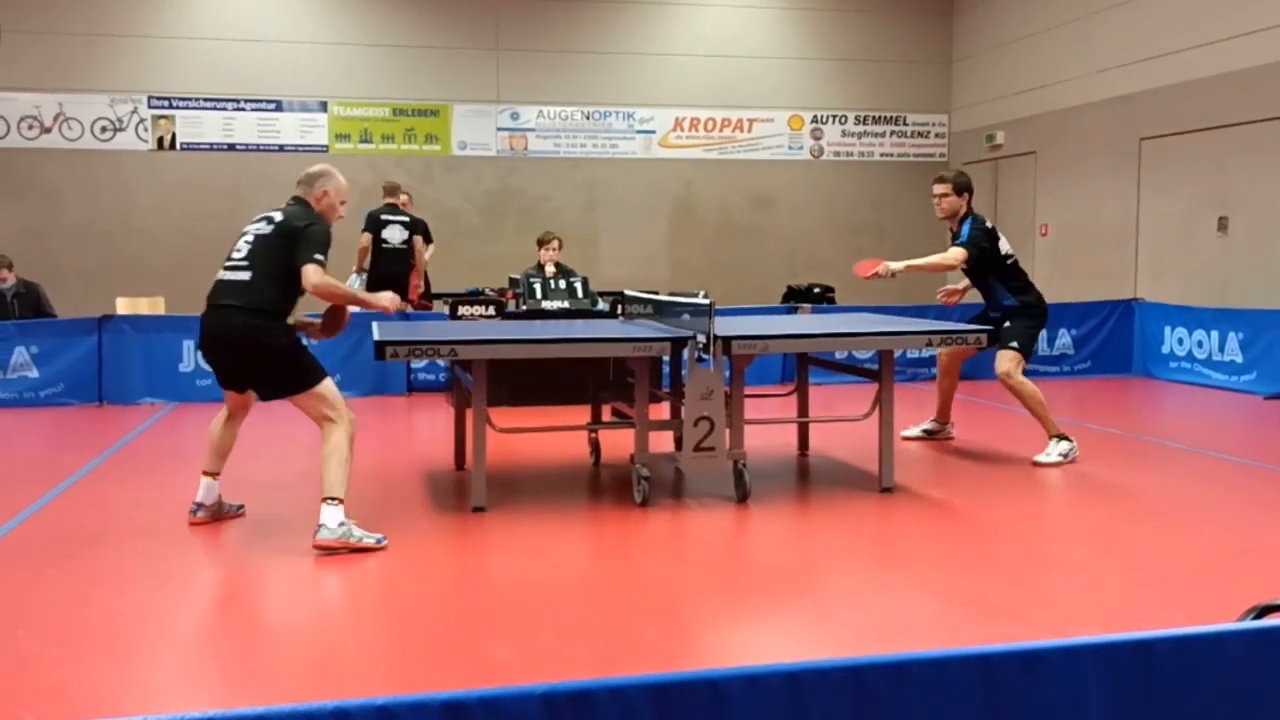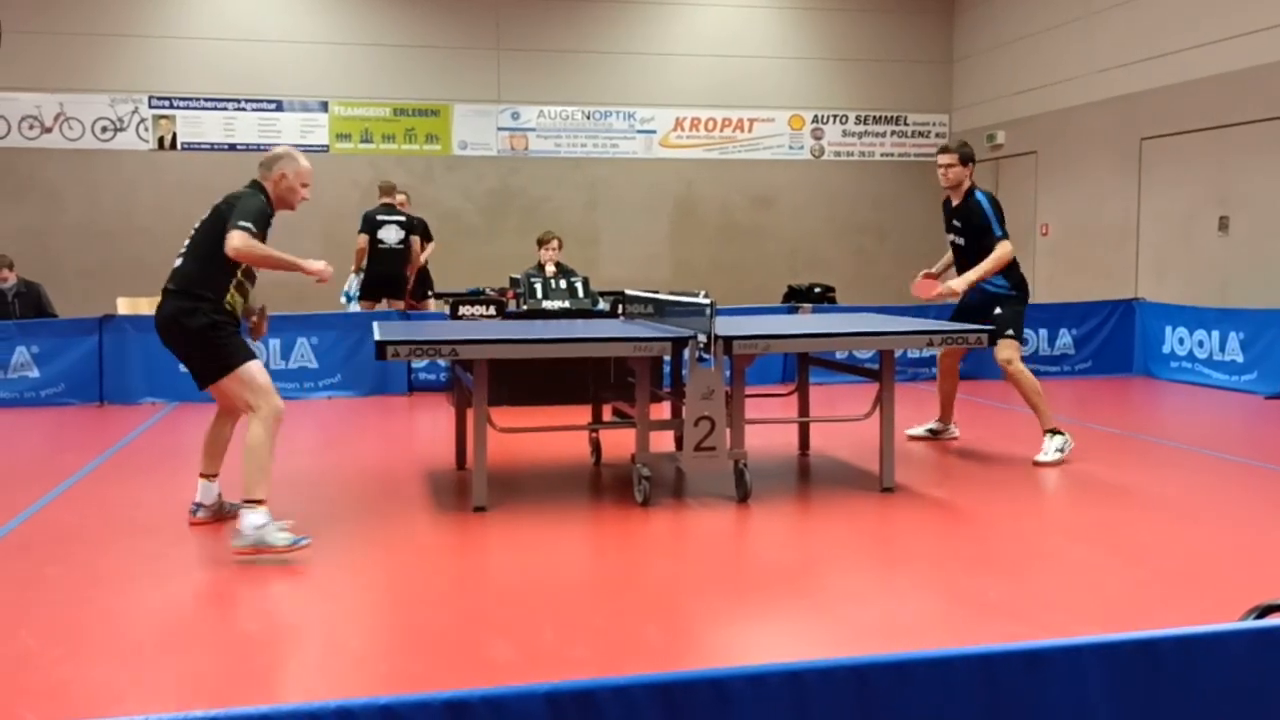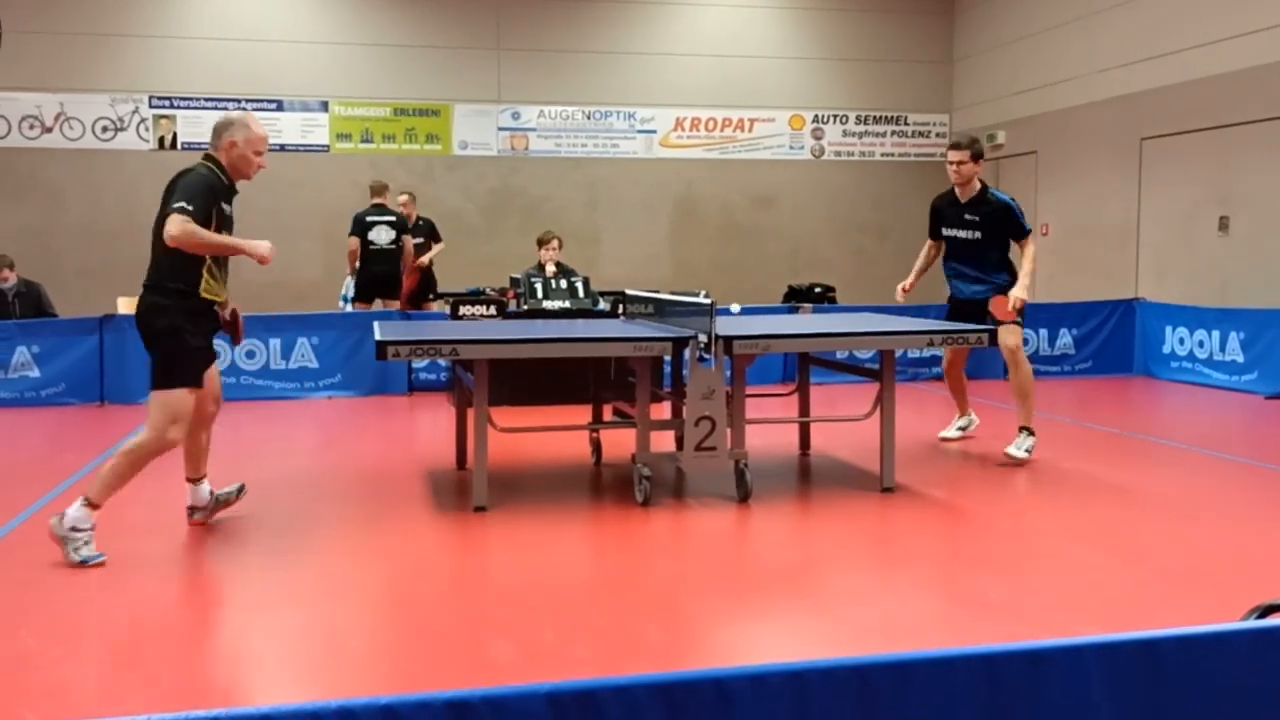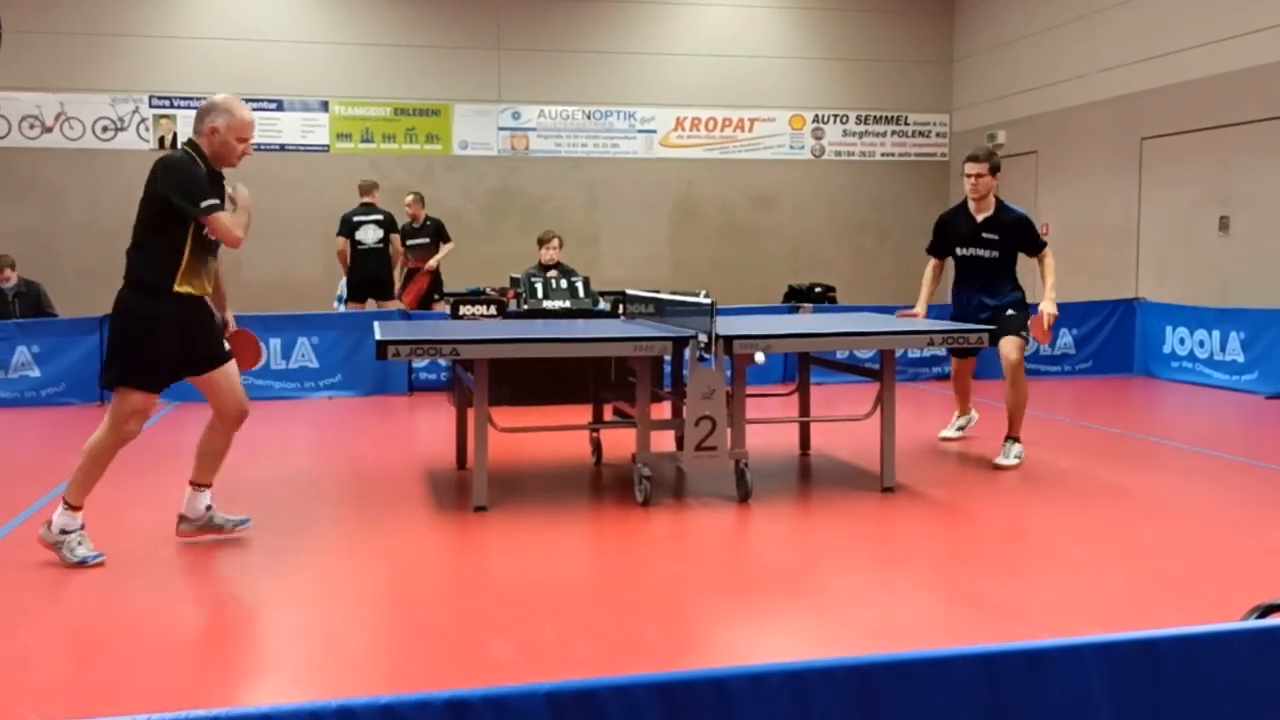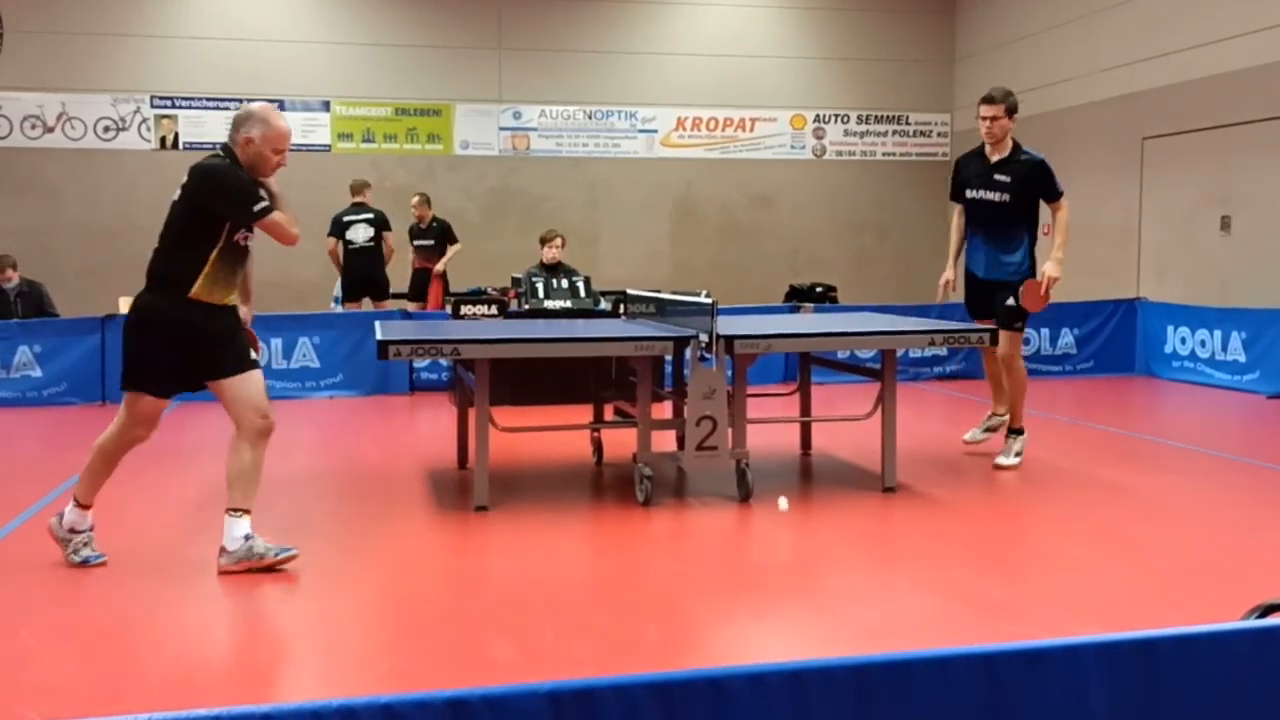
dt=0.2s
person 1, frame 1
left shoulder: (268, 222)
right shoulder: (311, 223)
right elbow: (313, 282)
left wrist: (294, 323)
right wrist: (371, 300)
left hip: (215, 328)
right hip: (258, 330)
left knee: (236, 408)
right knee: (338, 419)
left ankle: (207, 500)
right ankle: (333, 522)
person 1, frame 2
left shoulder: (241, 205)
right shoulder: (251, 204)
right elbow: (236, 247)
left wrist: (250, 315)
right wrist: (304, 266)
left hip: (189, 316)
right hip: (195, 318)
left knee: (233, 403)
right knee: (267, 409)
left ankle: (207, 500)
right ankle: (254, 522)
person 1, frame 3
left shoulder: (217, 188)
right shoulder: (200, 181)
right elbow: (176, 235)
left wrist: (222, 303)
right wrist: (247, 246)
left hip: (189, 314)
right hip: (175, 316)
left knee: (208, 405)
right knee: (168, 432)
left ankle: (200, 497)
right ankle: (77, 519)
person 1, frame 4
left shoulder: (209, 176)
right shoulder: (179, 169)
right elbow: (232, 235)
left wrist: (223, 306)
right wrist: (242, 204)
left hip: (189, 311)
right hip: (150, 310)
left knee: (233, 408)
right knee: (125, 424)
left ankle: (196, 509)
right ankle: (64, 523)
person 1, frame 5
left shoulder: (240, 181)
right shoulder: (216, 176)
right elbow: (289, 234)
left wrist: (245, 305)
right wrist: (272, 192)
left hip: (214, 318)
right hip: (167, 315)
left knee: (257, 421)
right knee: (134, 428)
left ankle: (237, 541)
right ankle: (73, 520)
person 2, frame 1
left shoulder: (973, 228)
right shoulder: (963, 229)
left elbow: (952, 260)
left wrist: (903, 265)
right wrist: (964, 287)
left hip: (1024, 312)
right hip: (998, 311)
left knee: (1006, 371)
right knee: (947, 355)
left ankle: (1061, 439)
right ankle: (941, 423)
person 2, frame 2
left shoulder: (981, 203)
right shoulder: (949, 206)
left elbow: (1005, 251)
left wrist: (967, 278)
right wrist: (938, 270)
left hip: (1004, 295)
right hip: (976, 297)
left knee: (1007, 359)
right knee: (946, 356)
left ankle: (1055, 435)
right ankle: (944, 423)
person 2, frame 3
left shoulder: (1001, 204)
right shoulder: (940, 205)
left elbow: (1028, 246)
right elbow: (934, 245)
left wrist: (1022, 284)
right wrist: (913, 278)
left hip: (999, 290)
right hip: (961, 295)
left knee: (1011, 346)
right knee: (951, 364)
left ankle: (1026, 433)
right ankle: (965, 417)
person 2, frame 4
left shoulder: (1015, 220)
right shoulder: (949, 221)
left elbow: (1045, 257)
right elbow: (935, 265)
left wrist: (1049, 298)
right wrist: (922, 305)
left hip: (1007, 305)
right hip: (966, 308)
left knee: (1012, 359)
right knee: (959, 373)
left ankle: (1014, 440)
right ankle: (965, 414)
person 2, frame 5
left shoulder: (1034, 166)
right shoulder: (965, 164)
left elbow: (1060, 209)
left wrist: (1054, 259)
right wrist: (951, 264)
left hip: (1017, 271)
right hip: (978, 271)
left knee: (1008, 352)
right knee: (987, 347)
left ankle: (1017, 431)
right ankle: (999, 411)
